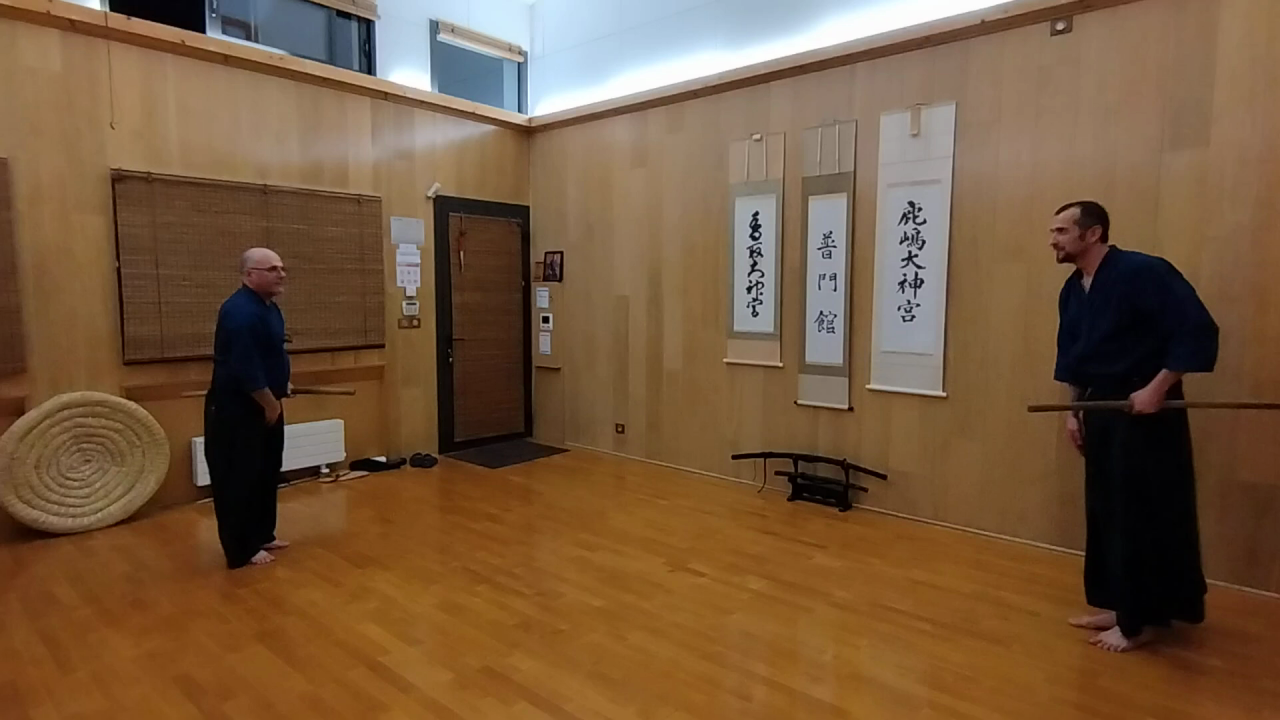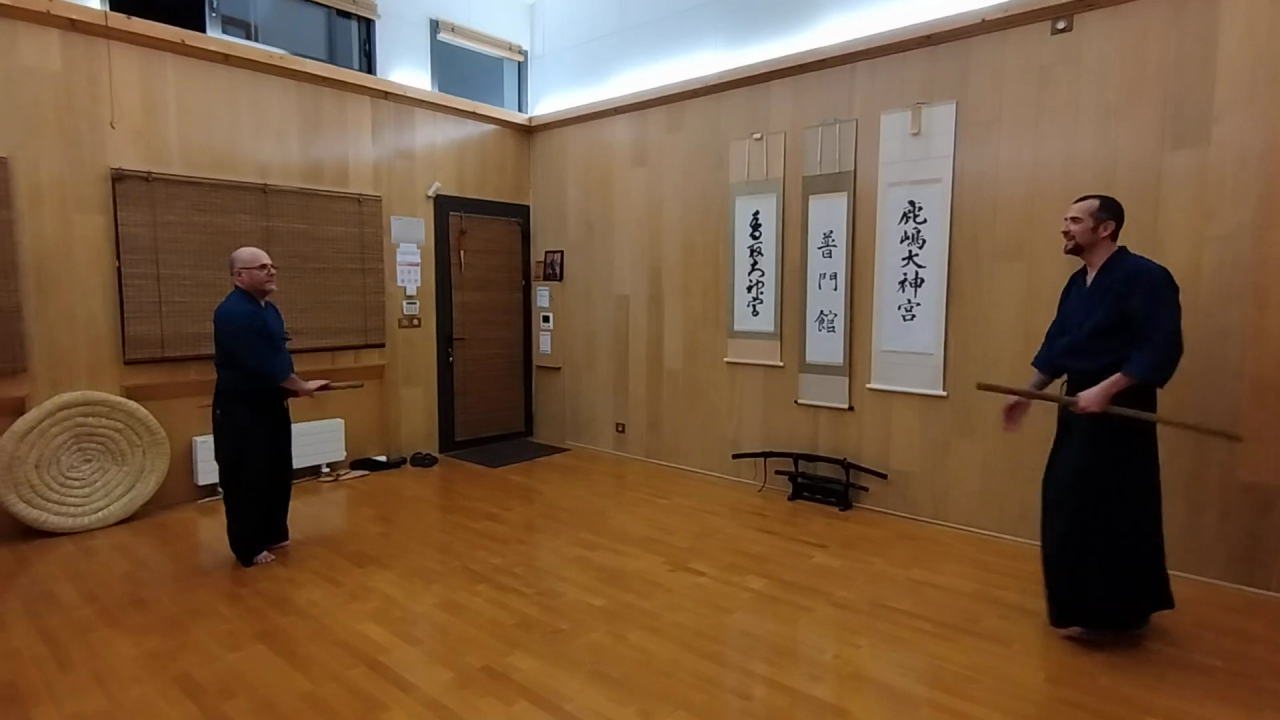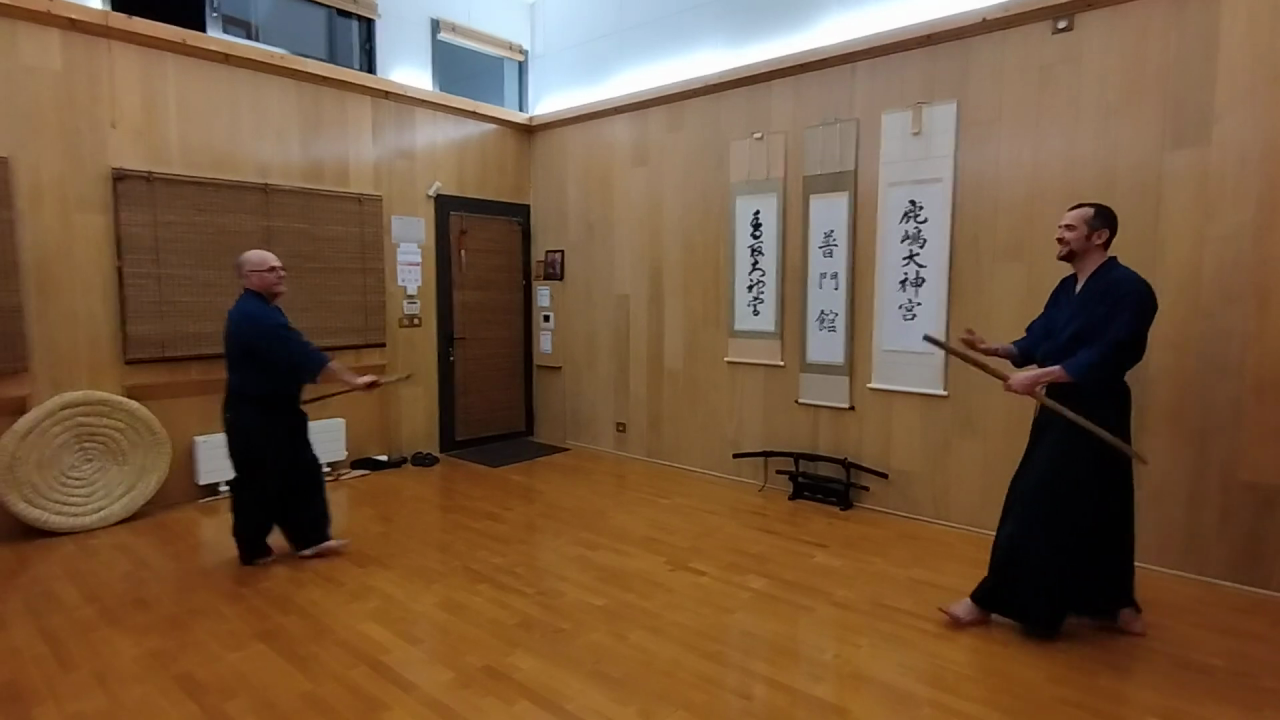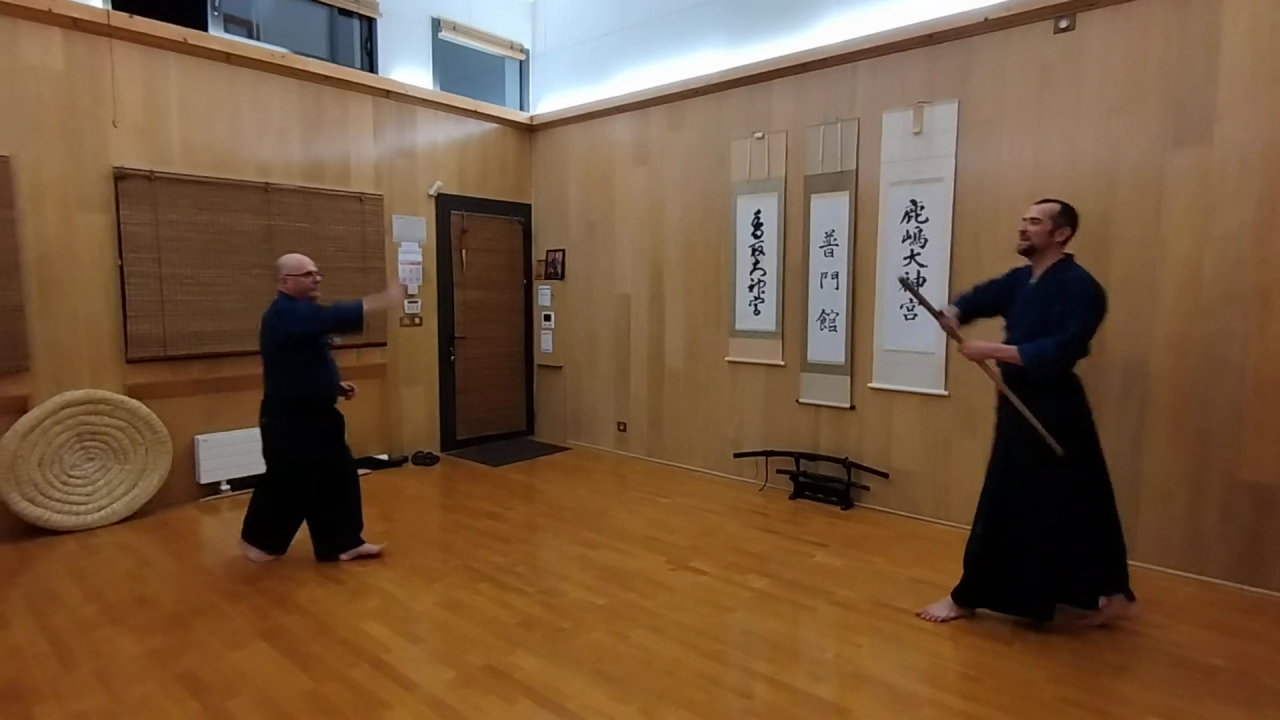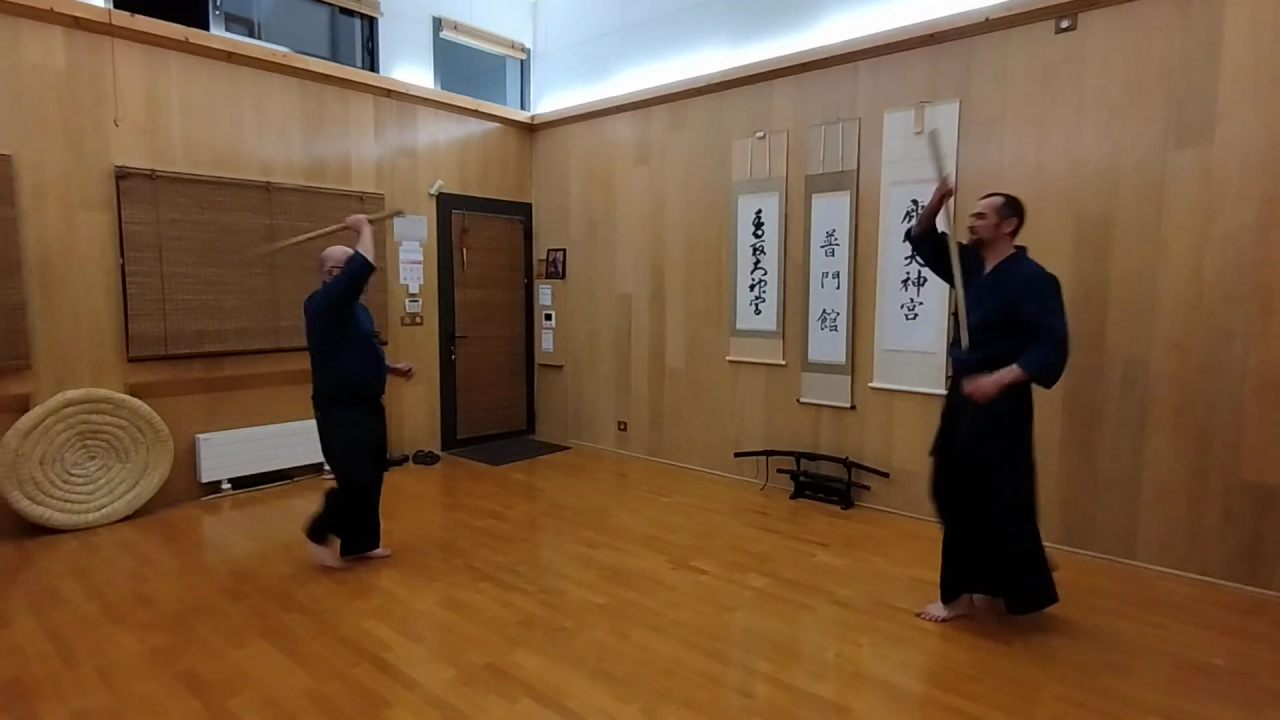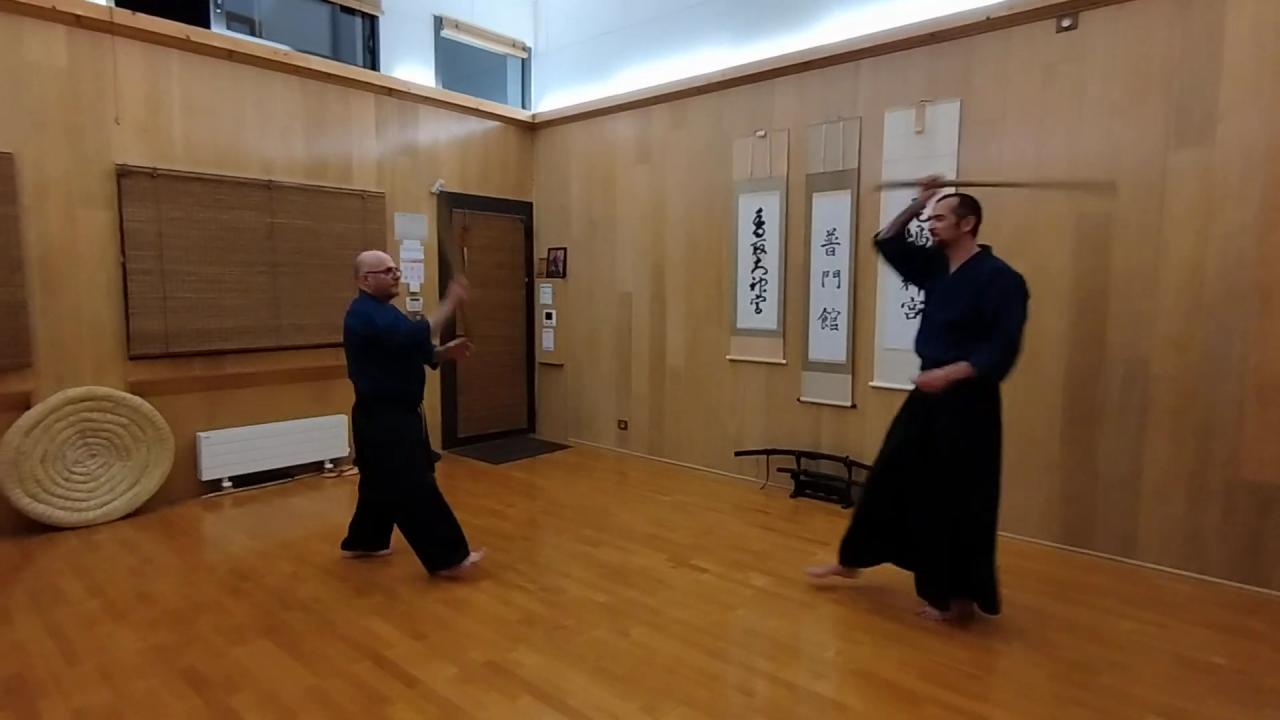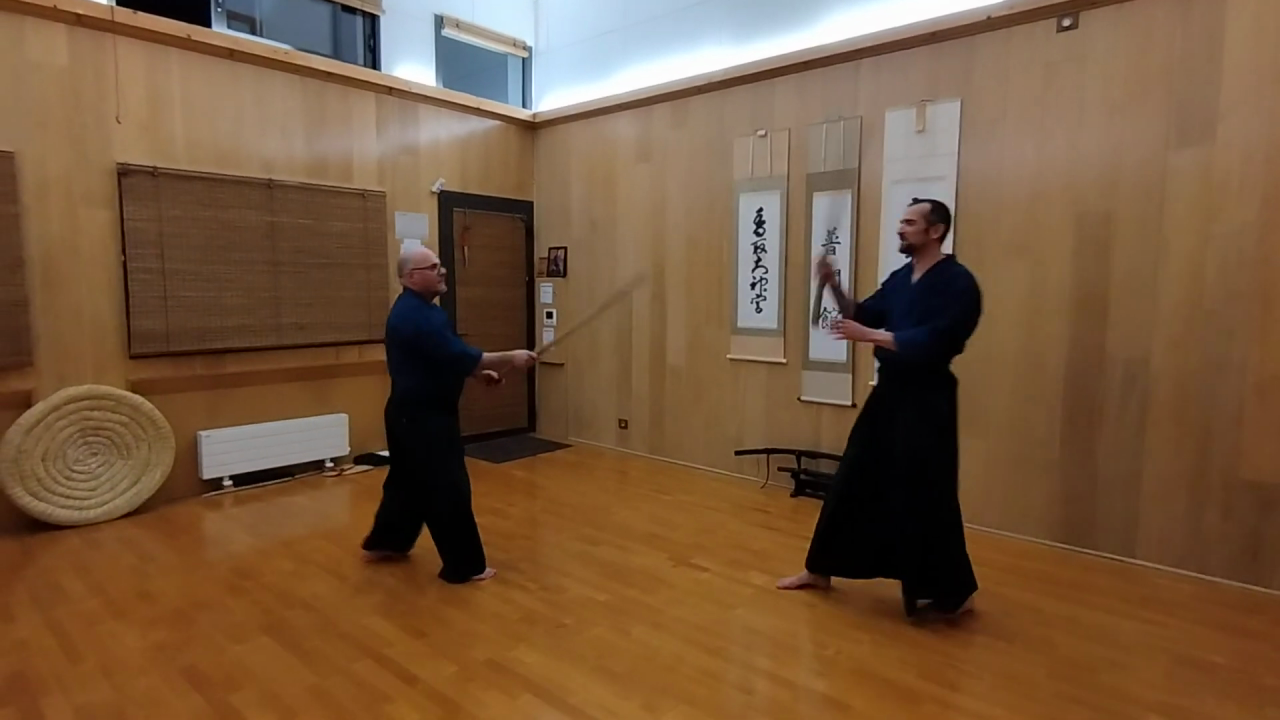
dt=0.3s
person 1, frame 1
left shoulder: (1144, 273)
right shoulder: (1073, 290)
left elbow: (1197, 333)
left wrist: (1157, 387)
right wrist: (1074, 411)
left hip: (1147, 407)
right hip: (1105, 405)
left knee: (1143, 511)
right knee: (1107, 508)
left ankle: (1141, 618)
right ankle: (1118, 605)
person 1, frame 2
left shoulder: (1144, 277)
right shoulder: (1078, 283)
left elbow: (1161, 349)
right elbow: (1058, 346)
left wrist: (1106, 390)
right wrist: (1028, 393)
left hip: (1117, 409)
right hip: (1079, 404)
left knee: (1098, 510)
right knee: (1070, 502)
left ankle: (1099, 615)
right ankle: (1087, 608)
person 1, frame 3
left shoulder: (1127, 288)
right shoulder: (1068, 288)
left elbow: (1105, 357)
right elbow: (1038, 342)
left wrist: (1037, 377)
right wrist: (994, 348)
left hip: (1094, 412)
right hip: (1062, 407)
left knee: (1039, 506)
right knee: (1093, 513)
left ankle: (988, 600)
right ankle: (1117, 607)
person 1, frame 4
left shoulder: (1079, 287)
right shoulder: (1019, 280)
left elbow: (1059, 351)
right elbow: (978, 301)
left wrist: (992, 350)
right wrist: (954, 315)
left hip: (1051, 408)
right hip: (1021, 403)
left knee: (1006, 502)
right knee: (1070, 504)
left ankle: (968, 597)
right ankle: (1107, 595)
person 1, frame 5
left shoulder: (1034, 281)
right shoulder: (970, 265)
left elbow: (1051, 350)
right elbow: (921, 239)
left wrist: (1000, 380)
right wrist: (935, 205)
left hip: (997, 406)
right hip: (962, 395)
left knee: (985, 499)
right knee: (953, 490)
left ankle: (959, 593)
person 1, frame 6
left shoulder: (1000, 279)
right shoulder: (934, 265)
left elbow: (1001, 349)
right elbow: (887, 242)
left wrist: (949, 373)
right wrist: (917, 202)
left hip: (967, 403)
right hip: (927, 394)
left knee: (958, 499)
right knee: (888, 478)
left ankle: (957, 594)
right ankle: (850, 560)
person 1, frame 7
left shoulder: (958, 284)
right shoulder: (900, 279)
left elbow: (932, 342)
right elbow: (865, 316)
left wrist: (867, 336)
right wrist: (833, 286)
left hip: (927, 400)
right hip: (889, 394)
left knee: (926, 496)
right knee: (853, 482)
left ankle: (954, 591)
right ankle: (819, 569)
person 2, frame 1
left shoulder: (269, 309)
right shoulder: (240, 312)
right elbow: (244, 370)
left wrist: (279, 387)
right wrist: (269, 404)
left hip: (262, 407)
right hip: (235, 410)
left knee: (265, 474)
right knee: (238, 479)
left ankle: (261, 536)
right ankle: (241, 549)
person 2, frame 2
left shoulder: (267, 309)
right shoulder: (235, 313)
right elbow: (262, 363)
left wrist: (295, 385)
right wrist: (302, 386)
left hip: (269, 407)
right hip: (241, 411)
left knee: (278, 475)
right knee: (247, 481)
left ankle: (270, 535)
right ankle: (248, 548)
person 2, frame 3
left shoulder: (265, 310)
right shoulder: (252, 315)
right elbow: (299, 352)
left wrist: (298, 374)
right wrist: (351, 379)
left hip: (279, 409)
right hip: (253, 415)
left knee: (303, 472)
right knee: (259, 482)
left ankle: (309, 537)
right ankle: (252, 549)
person 2, frame 4
left shoulder: (297, 314)
right shoulder: (287, 314)
right elbow: (340, 317)
left wrist: (333, 385)
right wrist: (385, 299)
left hip: (315, 413)
right hip: (289, 418)
left knee: (339, 475)
right knee: (285, 484)
left ankle: (344, 542)
right ankle: (257, 540)
person 2, frame 5
left shoulder: (352, 307)
right shoulder: (322, 303)
right elbow: (360, 269)
left wrist: (391, 368)
right wrist: (364, 230)
left hip: (366, 405)
right hip: (341, 409)
left knee: (368, 477)
right knee: (357, 479)
left ankle: (359, 541)
right ankle: (320, 534)
person 2, frame 6
left shoulder: (384, 312)
right shoulder: (364, 314)
left elbow: (419, 350)
right elbow: (413, 335)
left wrist: (447, 351)
right wrist: (448, 304)
left hip: (396, 412)
right hip: (382, 416)
left knee: (382, 481)
right knee: (416, 485)
left ankle: (362, 541)
right ankle: (448, 557)
person 2, frame 7
left shoulder: (416, 309)
right shoulder: (416, 316)
left elbow: (445, 358)
right elbow: (458, 356)
left wrist: (480, 371)
right wrist: (509, 358)
left hip: (413, 413)
right hip: (423, 416)
left knee: (408, 481)
right knee: (448, 489)
left ankle: (383, 541)
right ankle: (464, 566)
